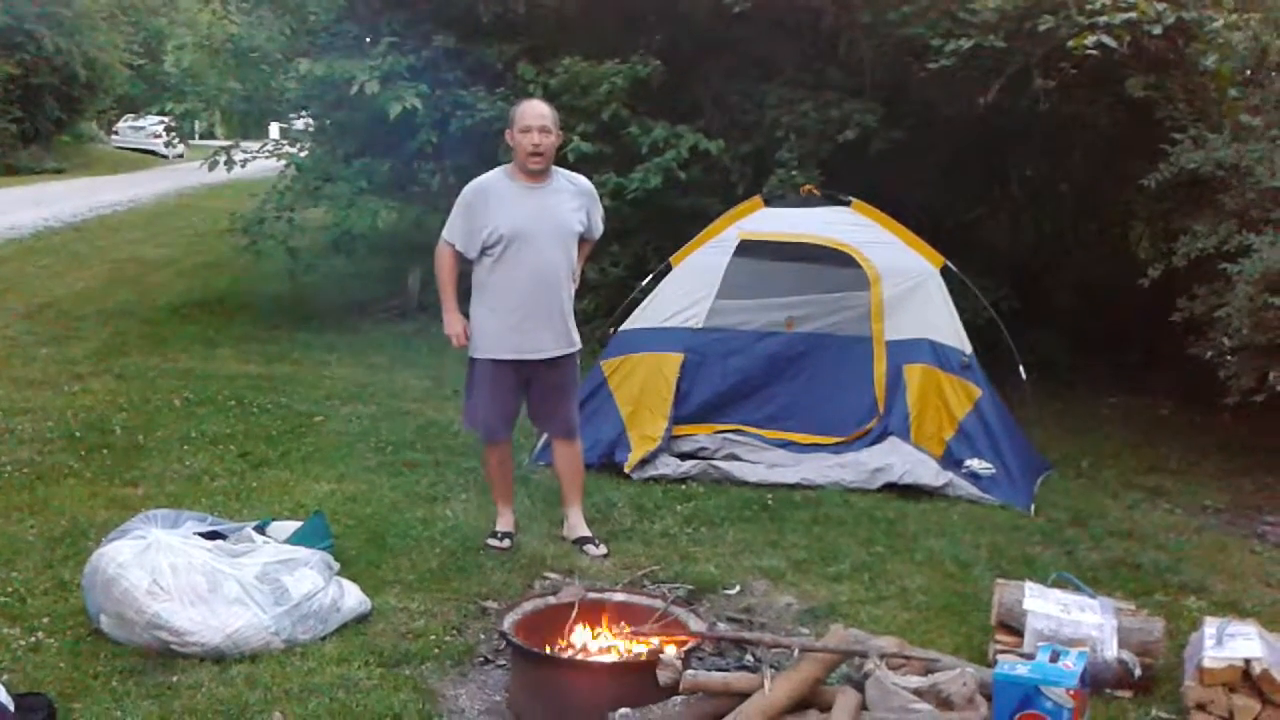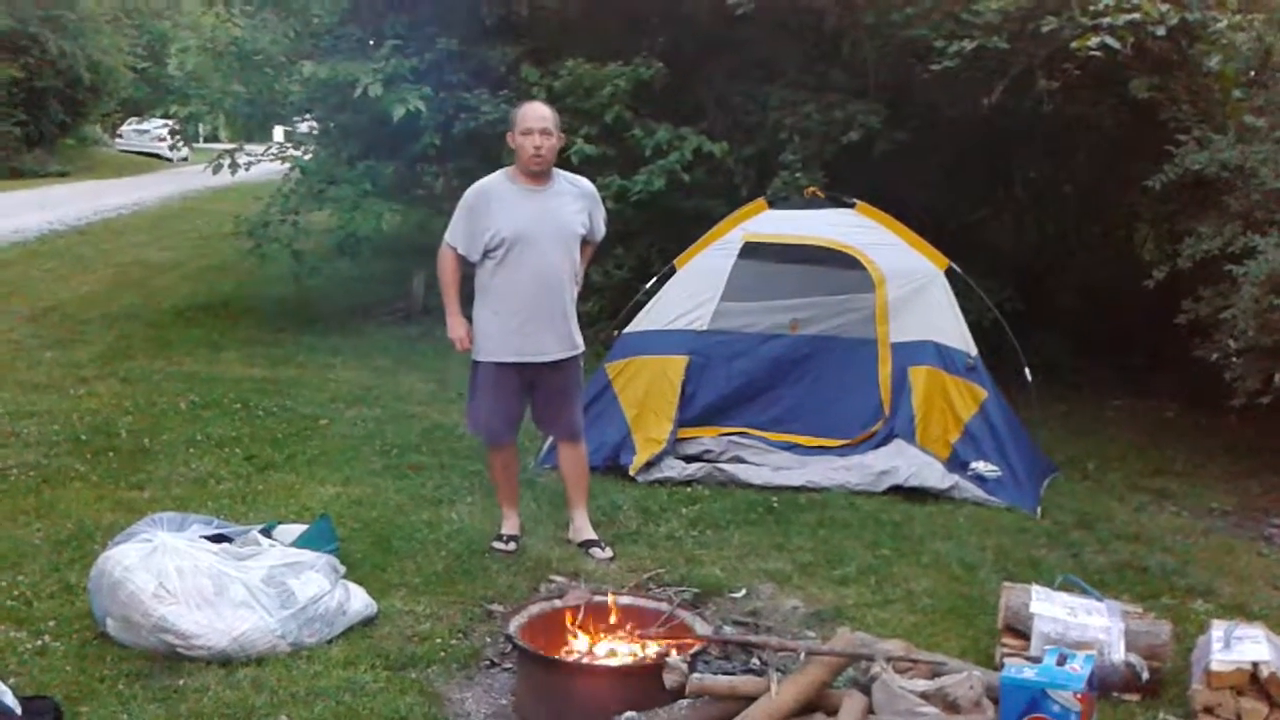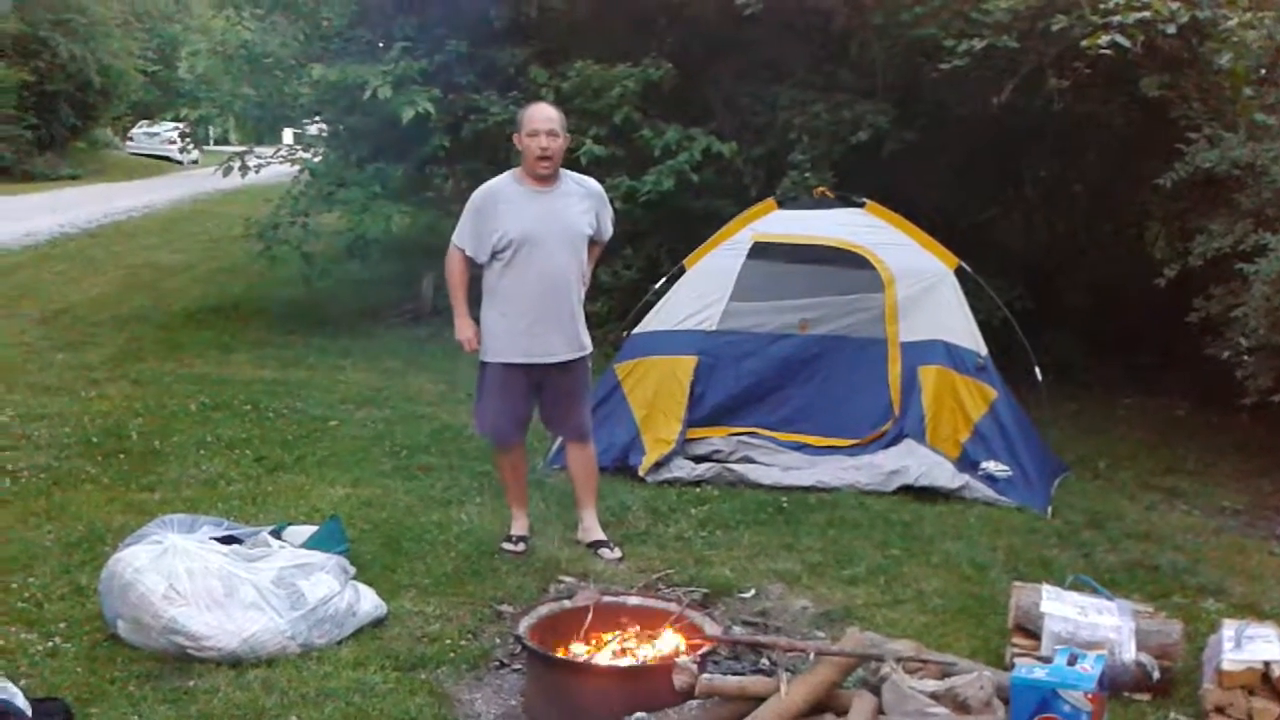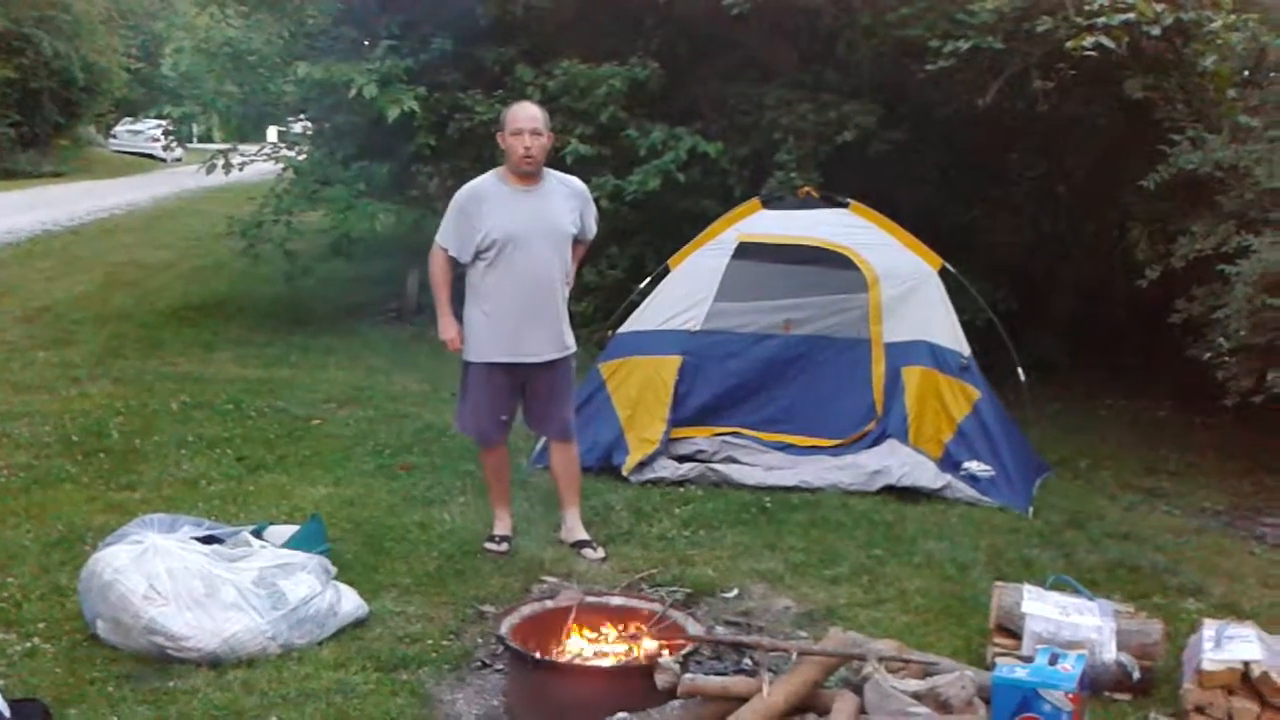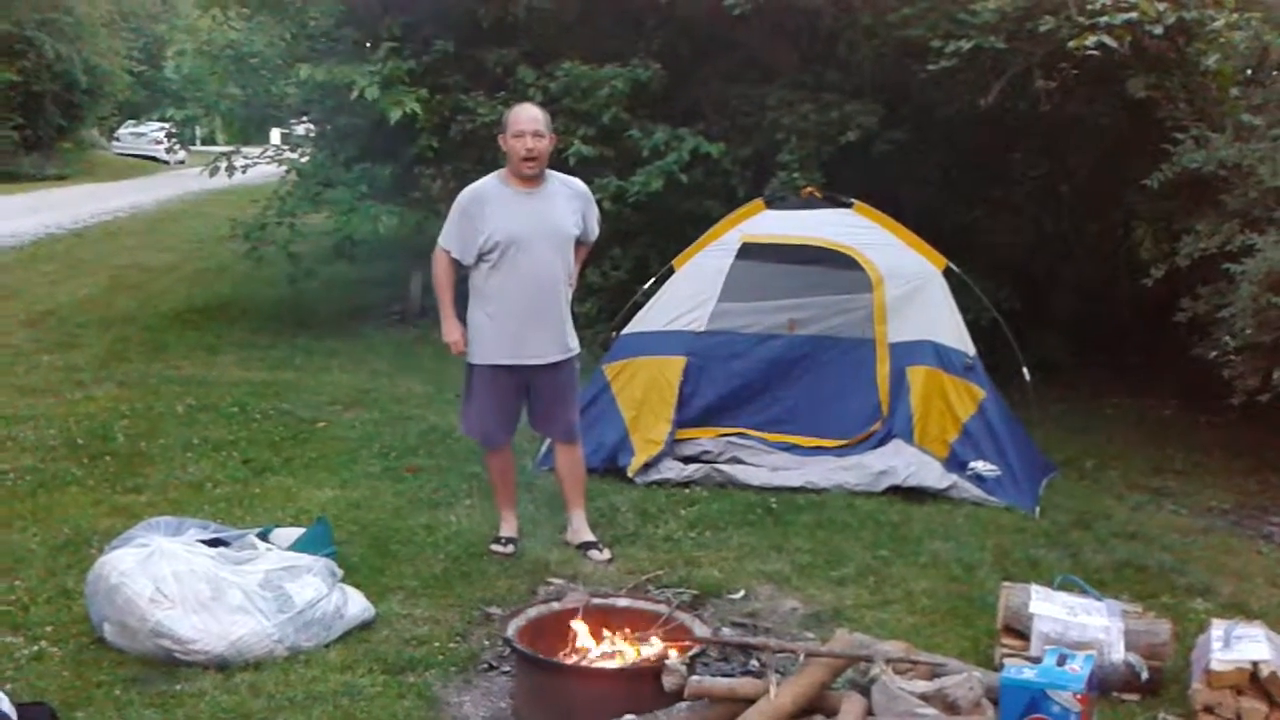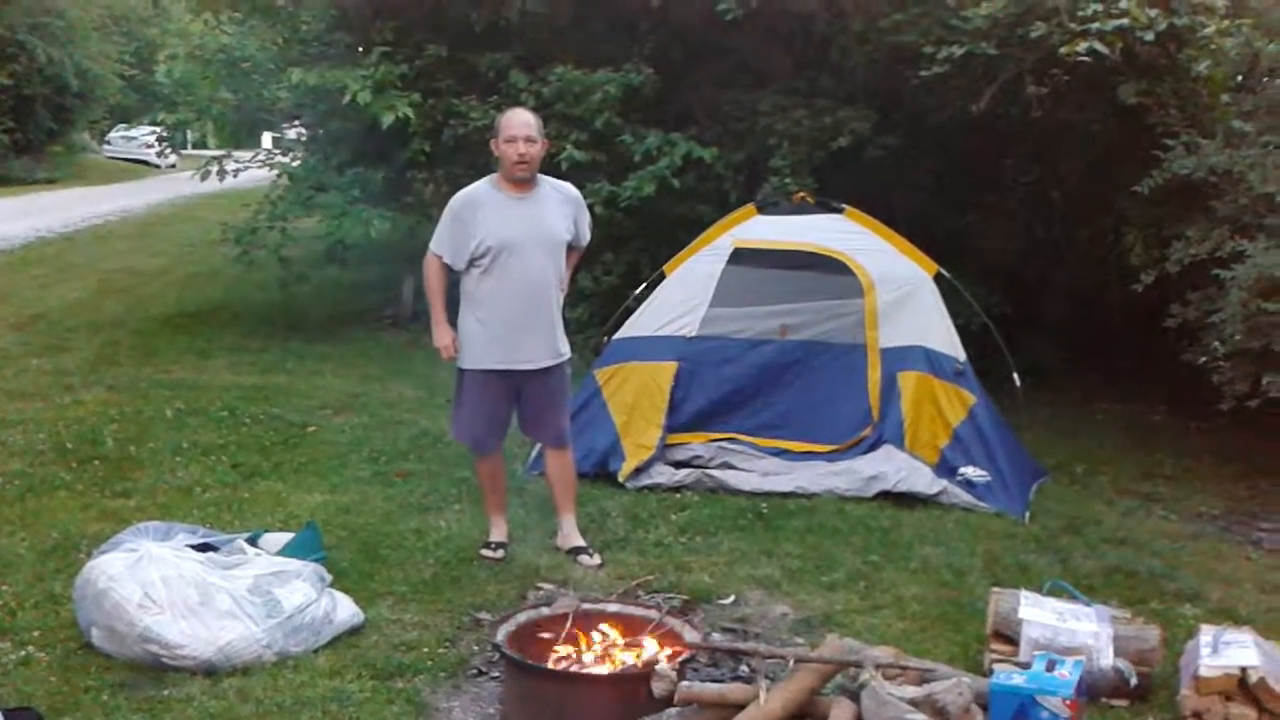
dt=0.2s
person 1, frame 1
left shoulder: (580, 190)
right shoulder: (483, 191)
right elbow: (447, 250)
right wrist: (451, 312)
left hip: (558, 339)
right hip: (496, 342)
left knee: (565, 430)
right knee: (495, 432)
left ankle: (574, 520)
right ankle: (504, 516)
person 1, frame 2
left shoulder: (582, 192)
right shoulder: (484, 194)
right elbow: (449, 253)
right wrist: (454, 316)
left hip: (561, 342)
right hip: (499, 345)
left knee: (570, 432)
right knee: (499, 436)
left ankle: (580, 523)
right ankle: (509, 519)
person 1, frame 3
left shoulder: (588, 192)
right shoulder: (491, 196)
right elbow: (457, 256)
right wrist: (462, 317)
left hip: (569, 343)
right hip: (507, 346)
left knee: (578, 433)
right knee: (508, 437)
left ankle: (589, 524)
right ankle: (519, 520)
person 1, frame 4
left shoulder: (573, 191)
right shoulder: (475, 195)
right elbow: (441, 255)
right wrist: (445, 317)
left hip: (553, 342)
right hip: (490, 345)
left knee: (562, 432)
right knee: (491, 436)
left ankle: (572, 523)
right ankle: (501, 520)
person 1, frame 5
left shoulder: (574, 193)
right shoulder: (477, 198)
right elbow: (443, 257)
right wrist: (448, 319)
left hip: (556, 344)
right hip: (493, 347)
left knee: (566, 433)
right knee: (495, 438)
left ankle: (578, 524)
right ankle: (507, 522)
person 1, frame 6
left shoulder: (566, 198)
right shoulder: (469, 202)
right elbow: (435, 262)
right wrist: (439, 324)
left hip: (548, 349)
right hip: (485, 352)
left knee: (557, 439)
right knee: (486, 443)
left ankle: (568, 529)
right ankle: (497, 526)
